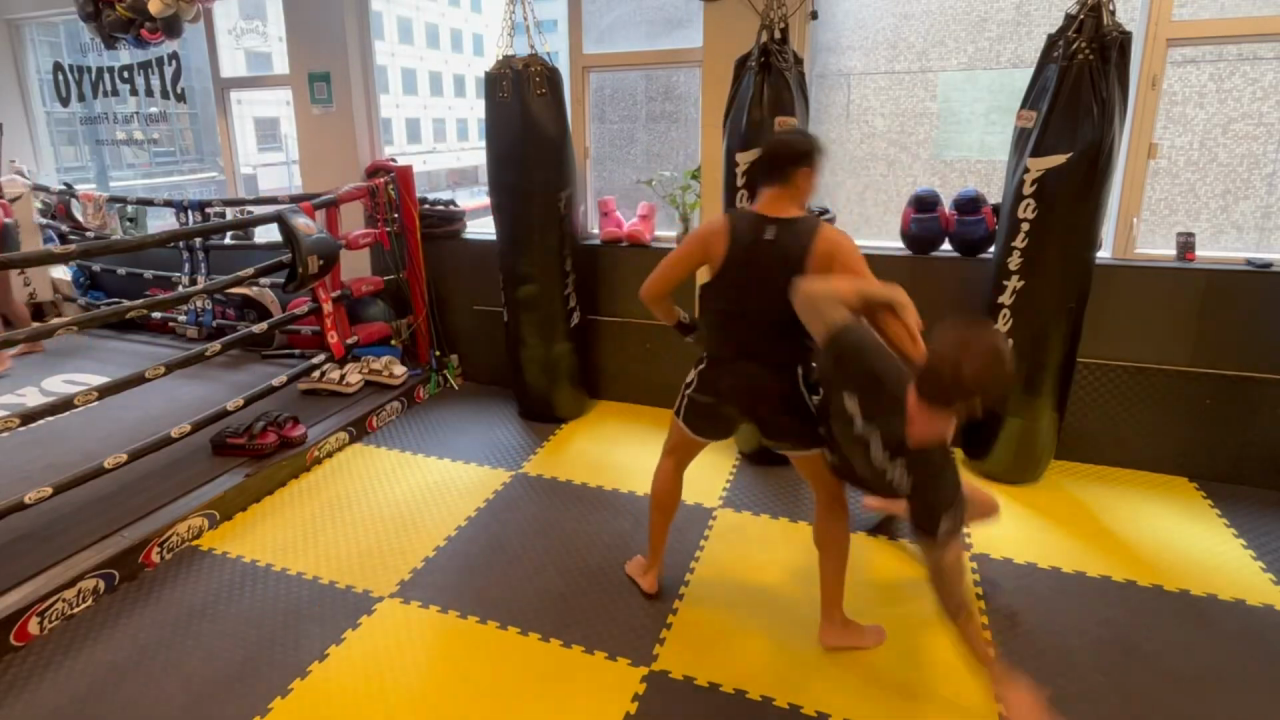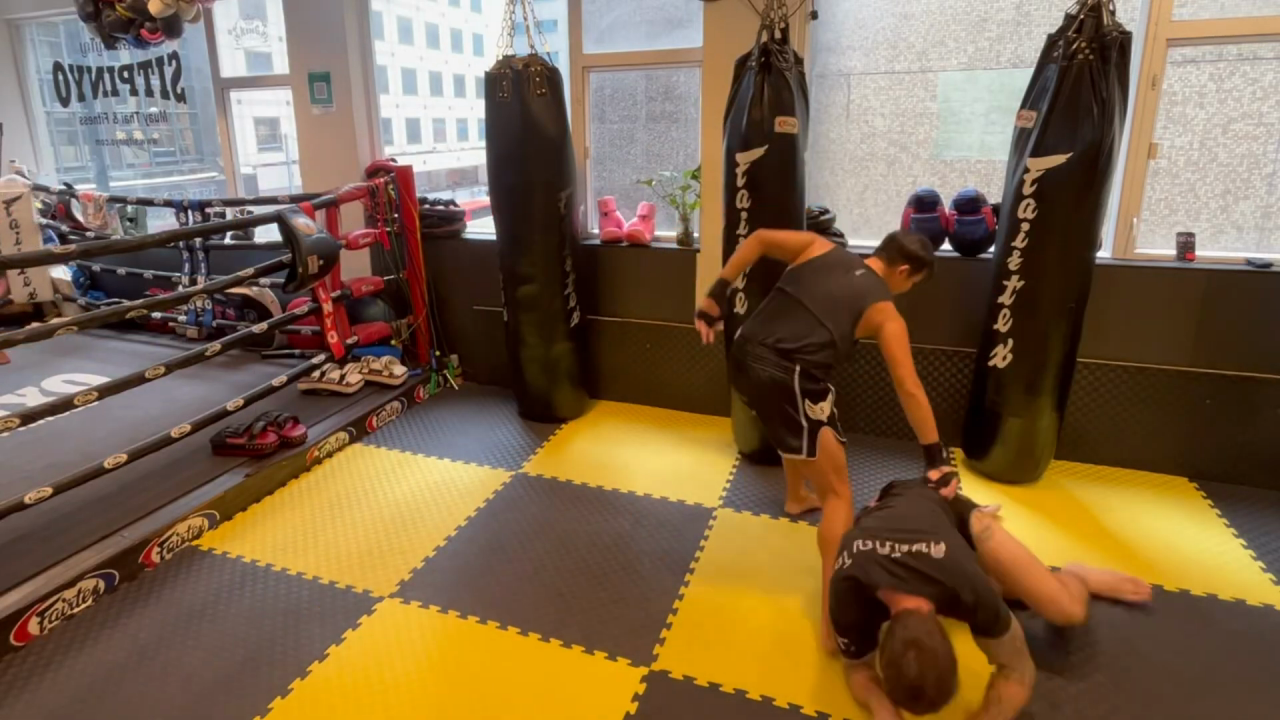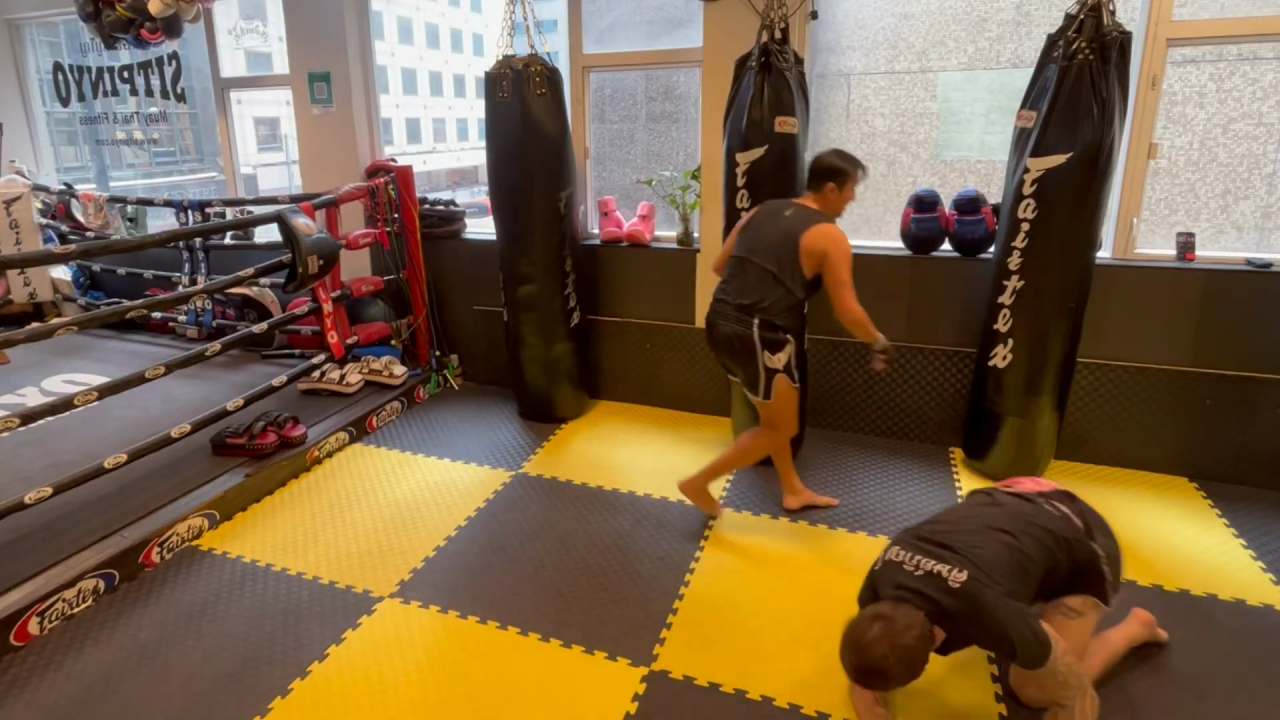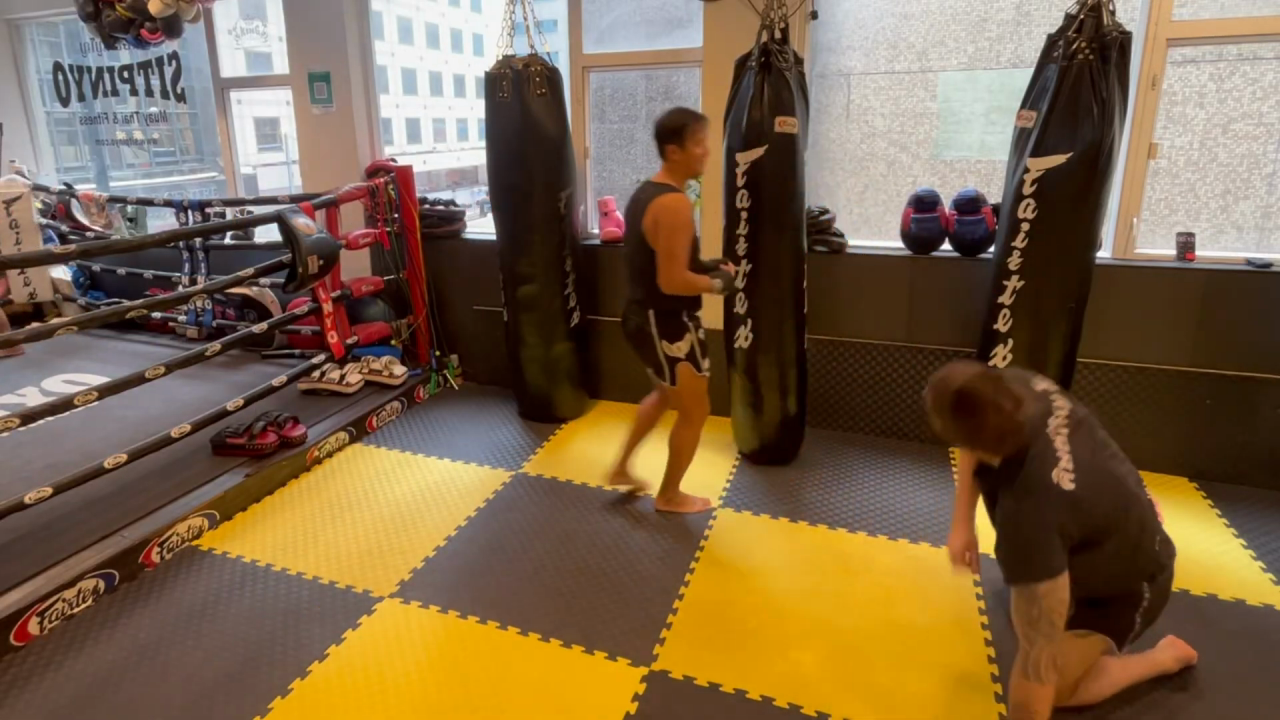
dt=0.5s
person 1, frame 1
left shoulder: (716, 233)
right shoulder: (828, 242)
left elbow: (651, 293)
right elbow: (886, 315)
left wrist: (682, 322)
left hip: (718, 377)
right hip: (784, 384)
left knee: (672, 459)
right knee: (830, 494)
left ankle: (650, 566)
right ankle: (834, 622)
person 1, frame 2
left shoulder: (823, 249)
right shoulder: (885, 312)
left elbow: (759, 238)
right elbow: (909, 387)
left wrist: (714, 297)
right wrist: (936, 457)
left hip: (743, 361)
right hip: (787, 384)
left knee: (786, 425)
right knee: (837, 495)
left ankle: (798, 496)
right ankle: (834, 620)
person 1, frame 3
left shoulder: (761, 213)
right shoulder: (830, 237)
left elbow: (720, 266)
right elbow: (848, 311)
right wrist: (879, 344)
left hip: (720, 323)
right hip: (759, 337)
left knee: (776, 415)
right knee: (780, 428)
left ankle: (793, 490)
right ankle: (699, 483)
person 1, frame 4
left shoulder: (645, 193)
right shoulder: (674, 205)
right elbow: (673, 280)
left wrist: (705, 266)
right wrist: (719, 283)
left hip: (644, 315)
right hip: (665, 321)
left knee: (667, 395)
right knee: (694, 411)
left ankle: (621, 467)
right ankle: (669, 495)
person 2, frame 1
left shoulder: (861, 354)
right shoulder: (937, 489)
left elbow: (807, 292)
right elbow: (951, 597)
left wrist: (885, 295)
right wrist: (1002, 678)
right knee: (983, 506)
person 2, frame 2
left shoulder: (969, 588)
right shoulder: (849, 592)
left elbow: (1018, 671)
right elbow: (858, 670)
left knee: (1067, 610)
left ankle: (1079, 578)
person 2, frame 3
left shoulder: (987, 614)
right shoulder: (882, 584)
right elbow: (865, 677)
left hip: (1084, 546)
left knee: (1032, 689)
left ankle: (1133, 629)
person 2, frame 4
left shoulder: (1029, 516)
right shoulder: (1025, 390)
left elbow: (1039, 659)
right wrist: (963, 521)
left hip: (1121, 588)
left ankle: (1163, 658)
